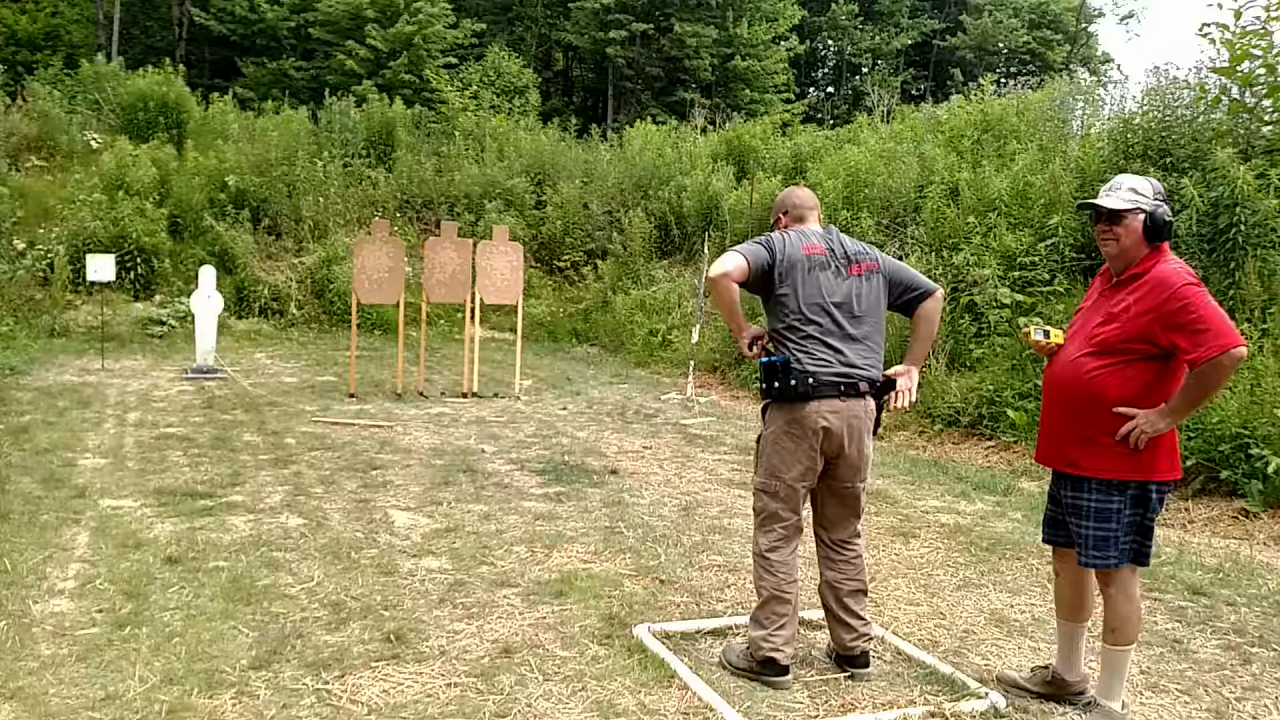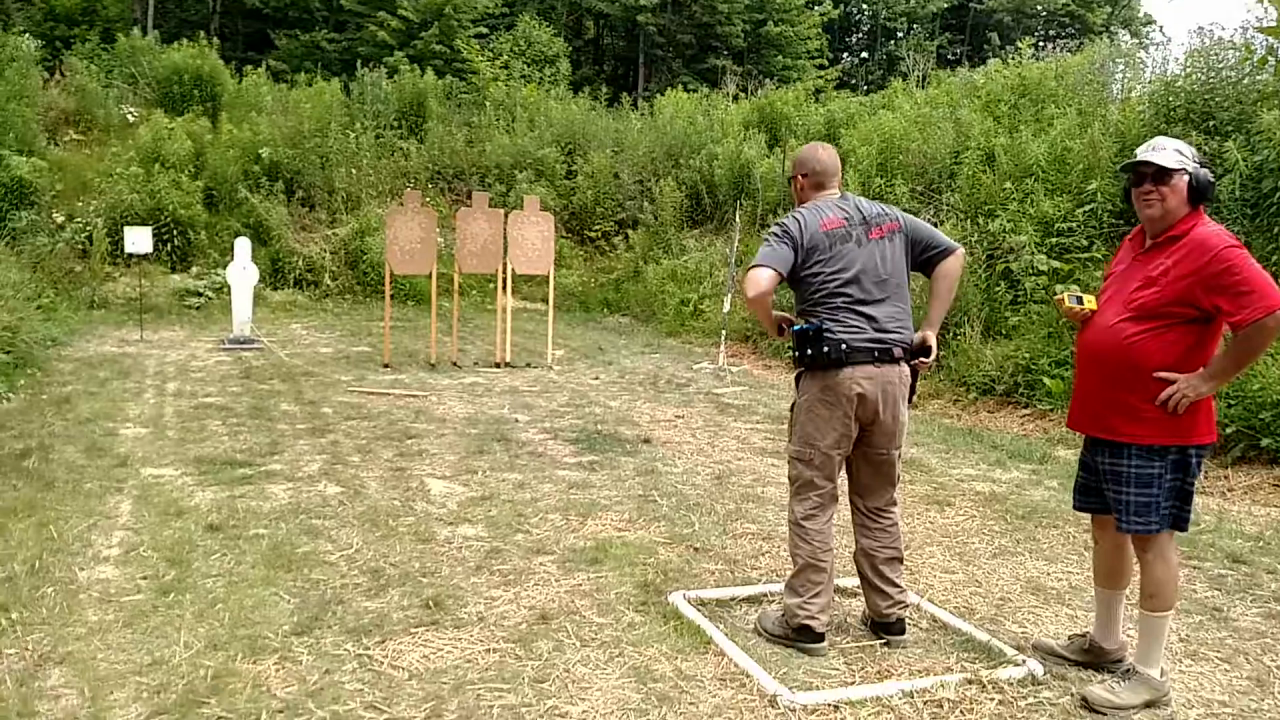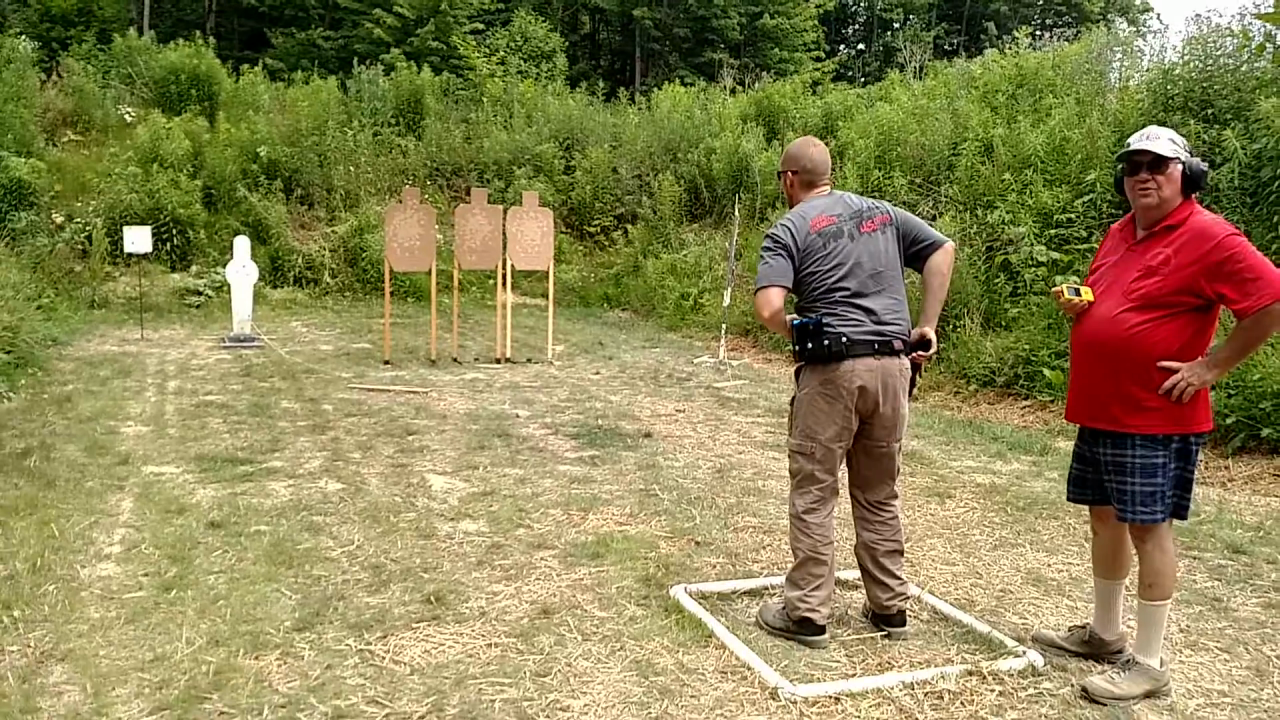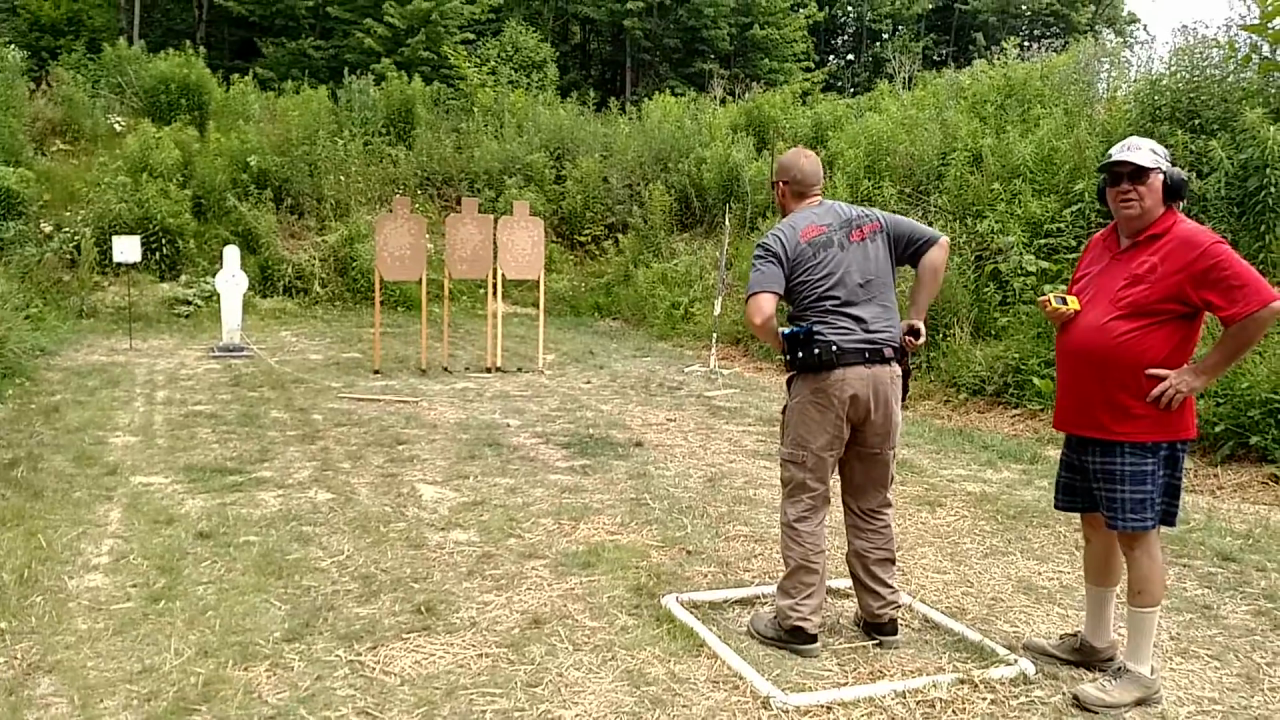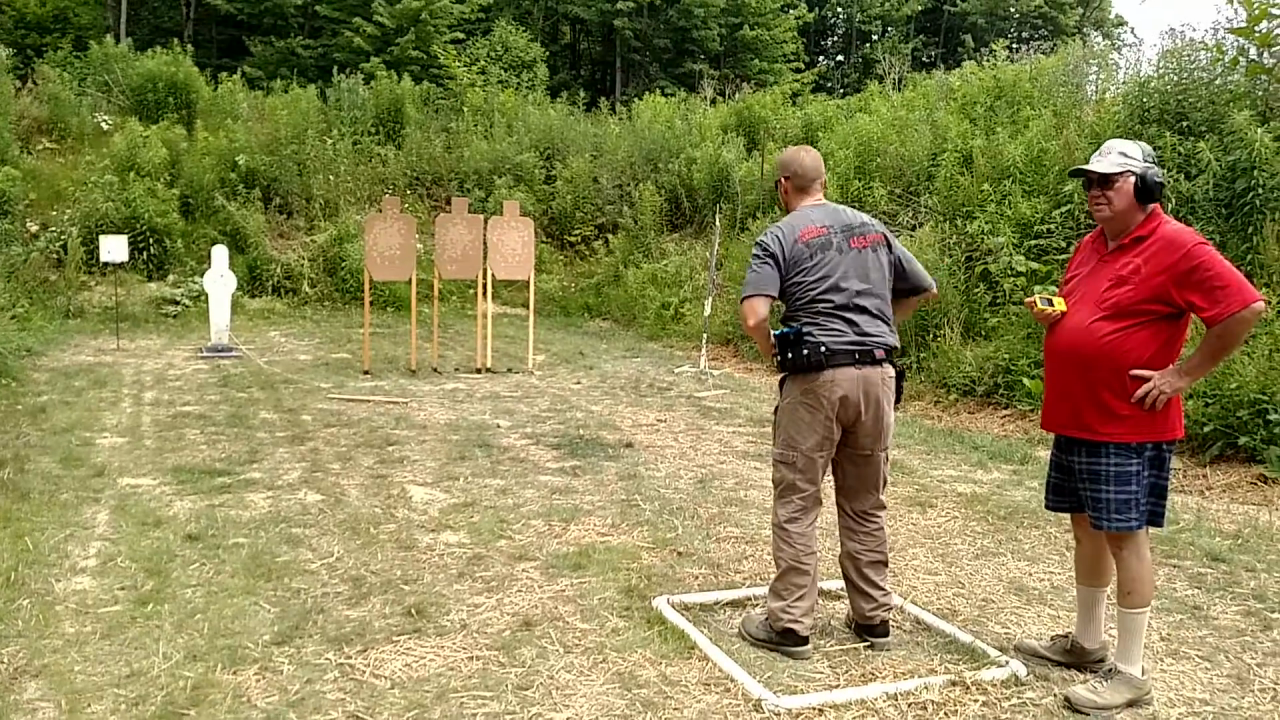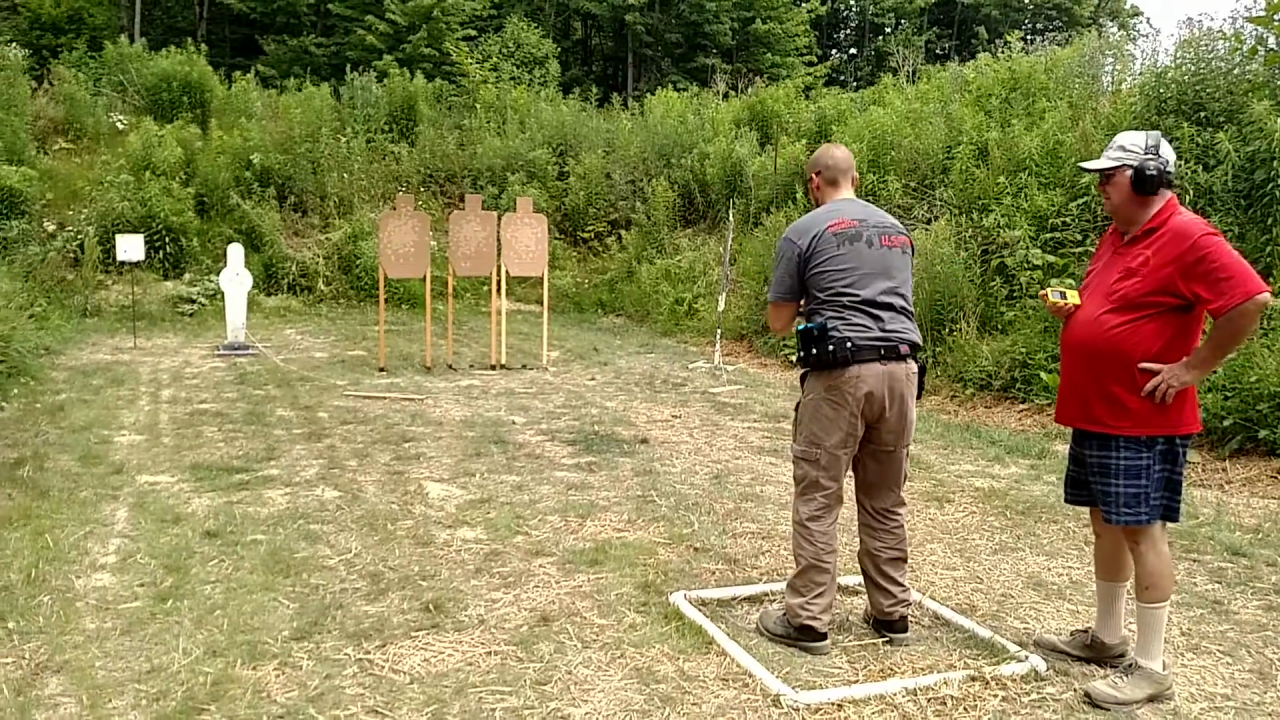
dt=0.3s
person 1, frame 1
left shoulder: (1171, 285)
right shoulder: (1109, 278)
left elbow: (1228, 351)
left wrist: (1167, 416)
right wrist: (1055, 352)
left hip: (1121, 463)
right hip: (1075, 456)
left knee: (1114, 571)
right knee: (1069, 561)
right ankle: (1065, 673)
person 1, frame 2
left shoulder: (1211, 247)
right shoulder: (1135, 242)
left wrist: (1208, 380)
right wrist: (1085, 316)
left hip: (1158, 428)
right hip: (1107, 420)
left knee: (1151, 538)
right knee: (1107, 527)
left ankle: (1149, 672)
right ankle: (1104, 641)
person 1, frame 3
left shoulder: (1210, 237)
right shoulder: (1118, 234)
left wrist: (1211, 367)
right wrist: (1077, 308)
left hip: (1156, 417)
right hip: (1099, 410)
left knee: (1149, 529)
right knee: (1105, 517)
left ankle: (1148, 663)
right ankle: (1104, 633)
person 1, frame 4
left shoulder: (1194, 245)
right shoulder: (1099, 244)
left wrist: (1199, 373)
right wrist: (1061, 315)
left hip: (1141, 425)
right hip: (1085, 418)
left knee: (1136, 535)
right knee: (1096, 526)
left ankle: (1139, 671)
right ankle: (1094, 640)
person 1, frame 5
left shoulder: (1177, 246)
right shoulder: (1090, 245)
left elbow: (1245, 307)
left wrist: (1183, 375)
right wrist: (1051, 319)
left hip: (1128, 426)
right hip: (1076, 419)
left knee: (1125, 536)
right knee: (1086, 528)
left ankle: (1130, 672)
right ankle: (1086, 642)
person 1, frame 6
left shoulder: (1188, 237)
right shoulder: (1116, 236)
left elbow: (1252, 299)
left wrist: (1192, 368)
right wrist: (1069, 311)
left hip: (1143, 420)
right hip: (1095, 413)
left knee: (1142, 530)
right knee: (1105, 522)
left ankle: (1151, 666)
right ankle: (1106, 637)
person 2, frame 1
left shoulder: (778, 246)
right shoulder: (869, 256)
left elbow: (720, 274)
right elbow: (933, 297)
left wrist: (742, 332)
right wrist: (912, 366)
left hip: (800, 407)
right hip: (859, 408)
left knee: (777, 531)
right knee: (843, 532)
left ankle: (770, 653)
right ankle: (853, 646)
person 2, frame 2
left shoulder: (798, 224)
right shoulder: (890, 218)
left elbow: (755, 288)
right elbow: (953, 256)
left wrist: (773, 324)
right wrist: (929, 329)
left hip: (833, 376)
right hip: (892, 374)
left knee: (813, 500)
right knee: (879, 500)
left ankle: (806, 620)
right ankle: (889, 614)
person 2, frame 3
left shoulder: (788, 230)
right shoulder: (880, 212)
left elbow: (768, 309)
right elbow: (943, 250)
left wrist: (794, 333)
right wrist: (926, 326)
left hip: (833, 370)
right hip: (892, 365)
left knee: (813, 494)
right knee: (880, 493)
left ankle: (807, 613)
right ankle: (889, 606)
person 2, frame 4
left shoulder: (779, 239)
right shoulder: (873, 220)
left elbow: (760, 316)
right elbow: (938, 245)
left wrist: (786, 349)
right wrist: (915, 316)
left hip: (824, 378)
right hip: (883, 373)
left knee: (805, 503)
right knee: (872, 501)
left ankle: (798, 621)
right ankle: (881, 614)
person 2, frame 5
left shoulder: (777, 238)
right shoulder: (871, 228)
left elbow: (755, 318)
right elbow: (925, 289)
left wrist: (774, 352)
left hip: (817, 379)
right hip: (875, 375)
left knee: (797, 504)
right knee: (865, 503)
left ankle: (789, 624)
right ankle: (873, 616)
person 2, frame 6
left shoulder: (803, 232)
right shoulder: (897, 231)
left elbow: (779, 321)
left wrist: (808, 314)
left hip: (840, 374)
right hip: (900, 370)
left knee: (818, 500)
right knee: (885, 500)
left ankle: (807, 619)
right ankle: (891, 611)
